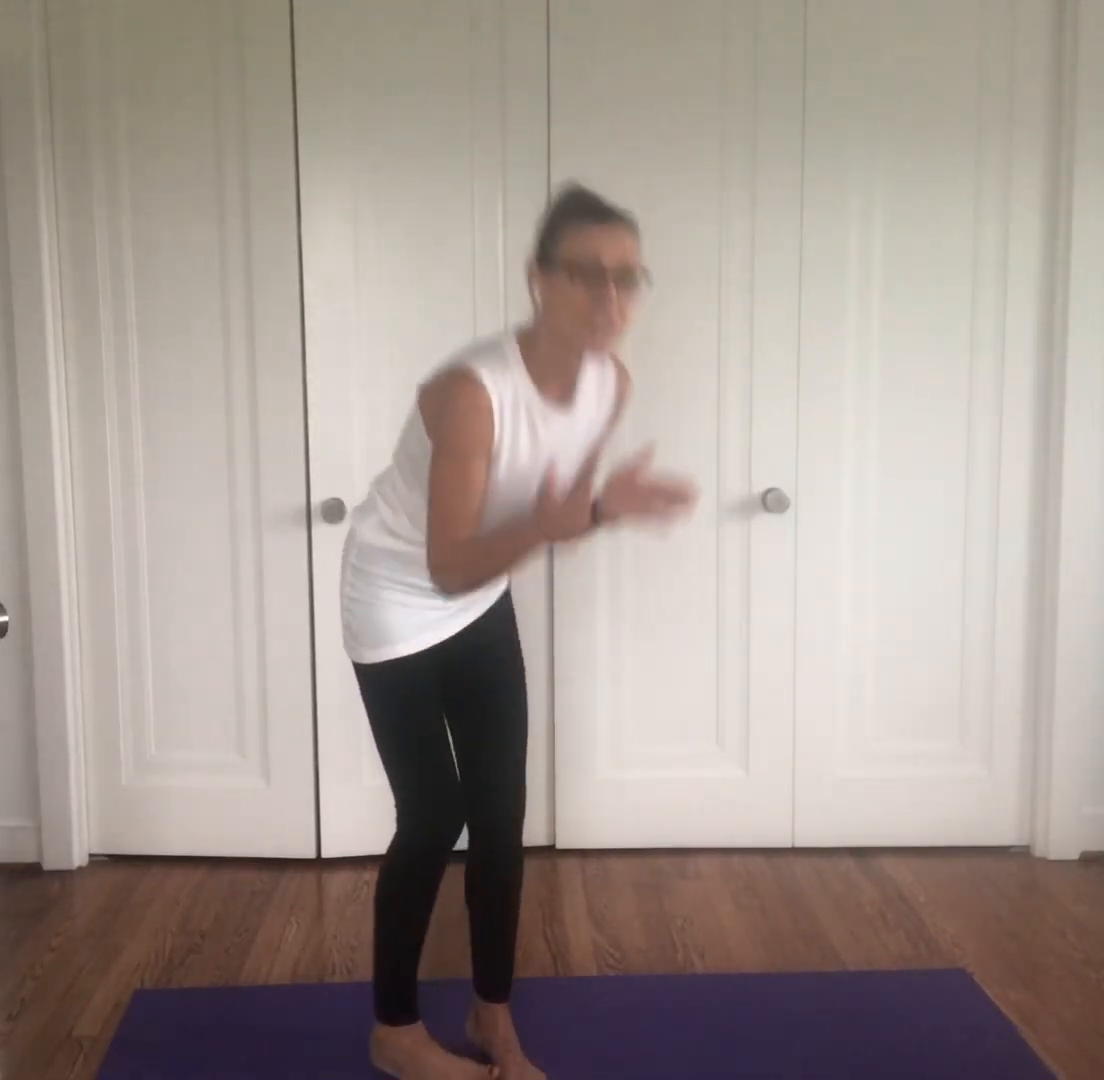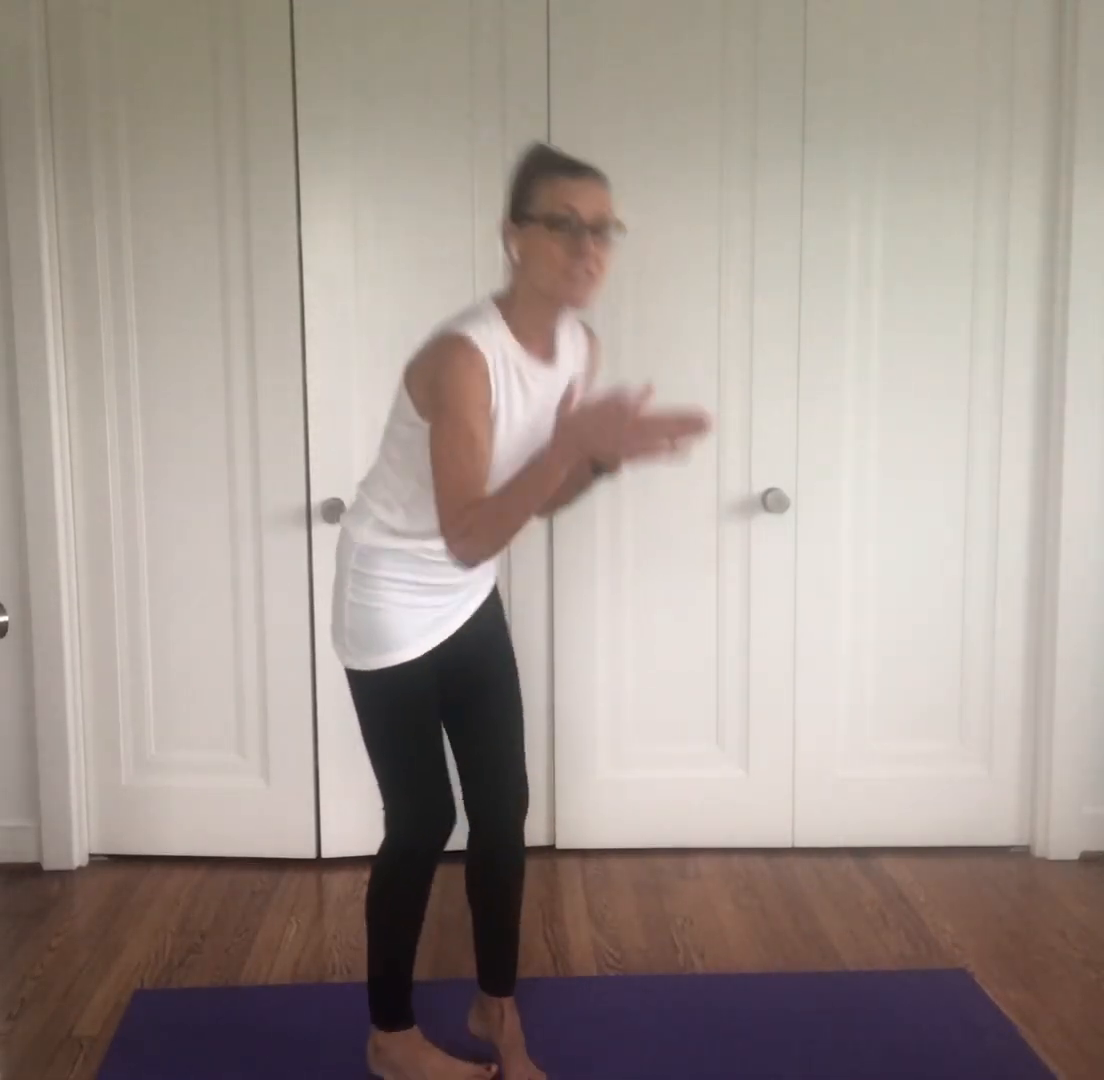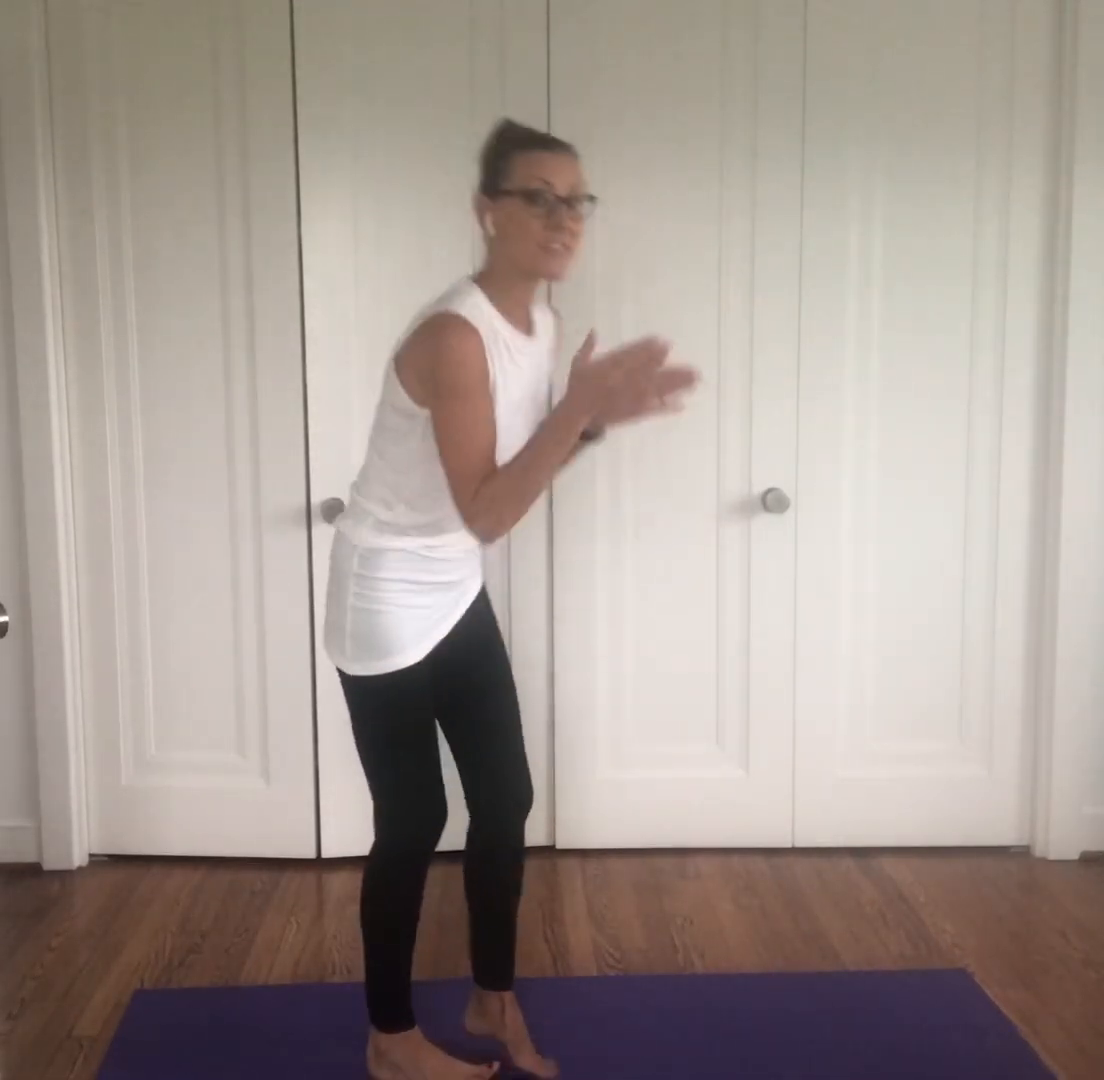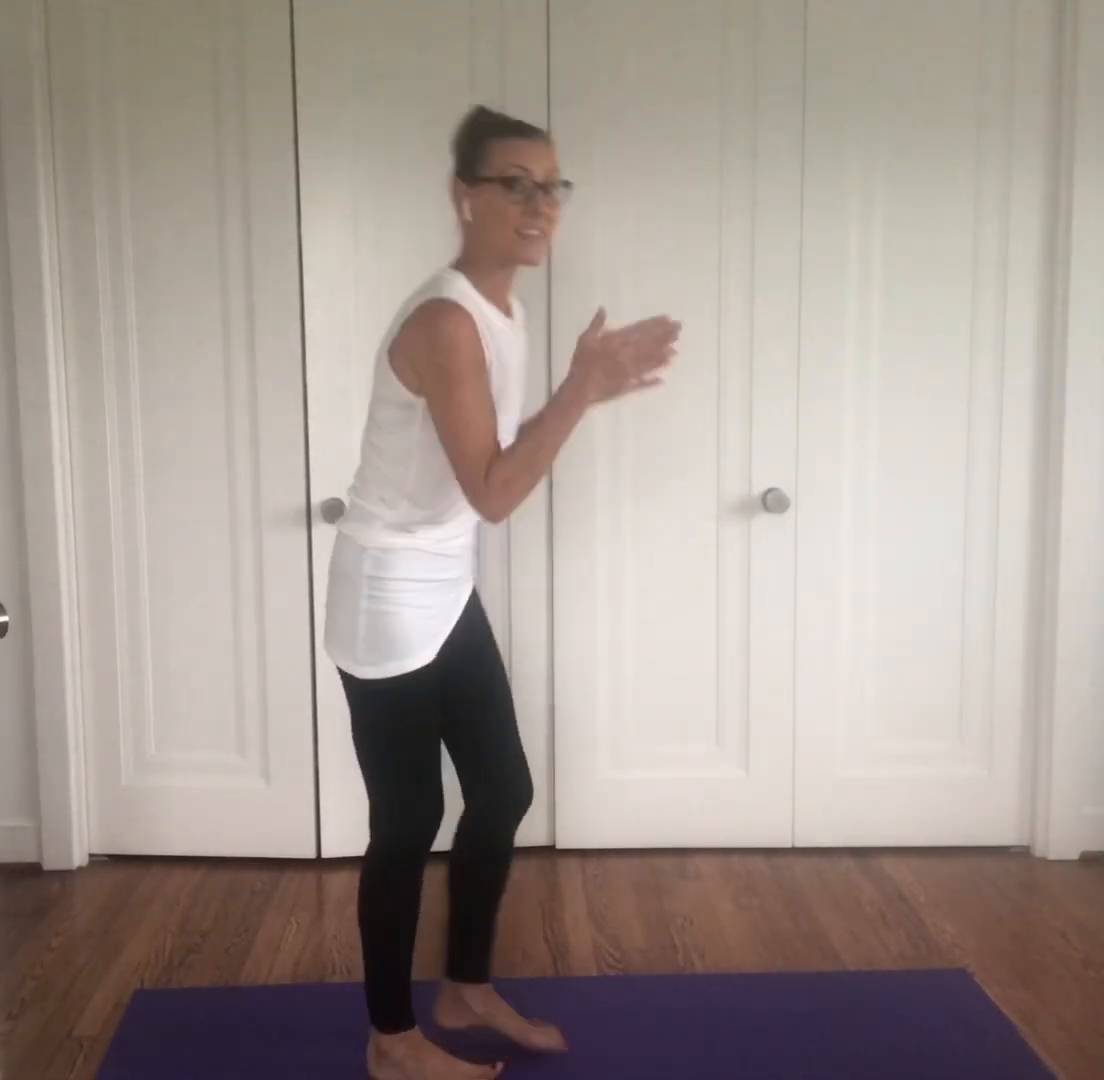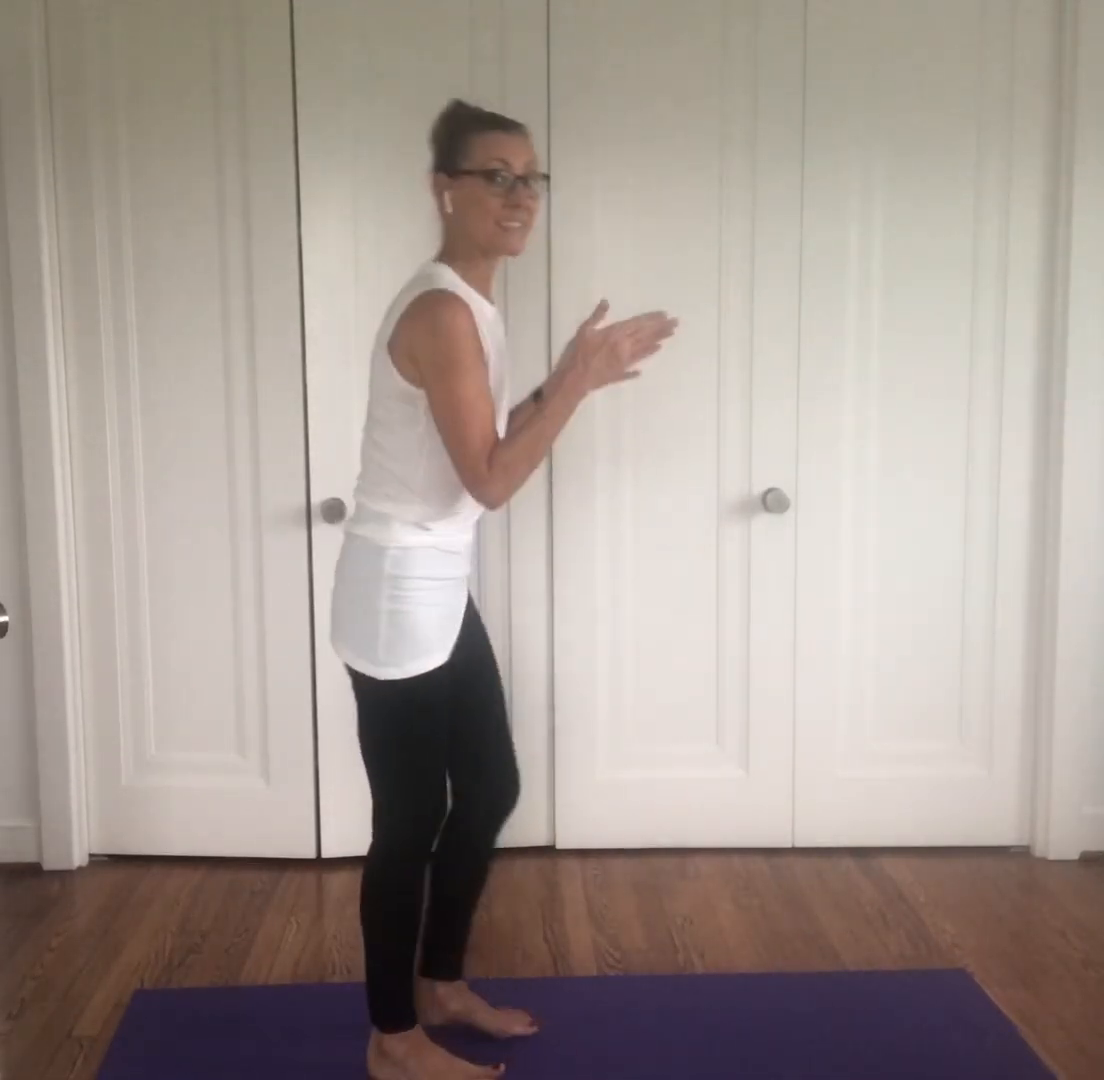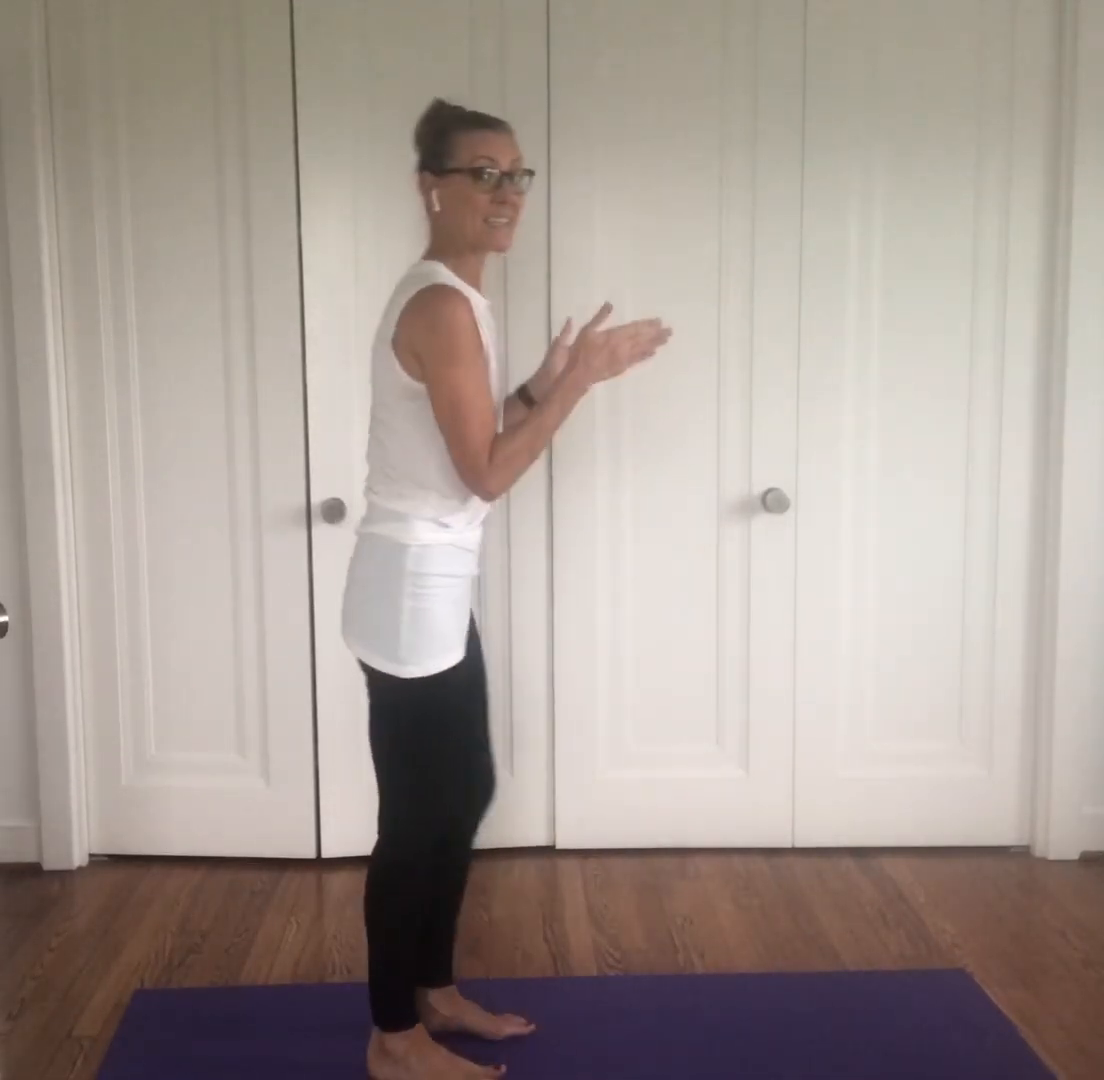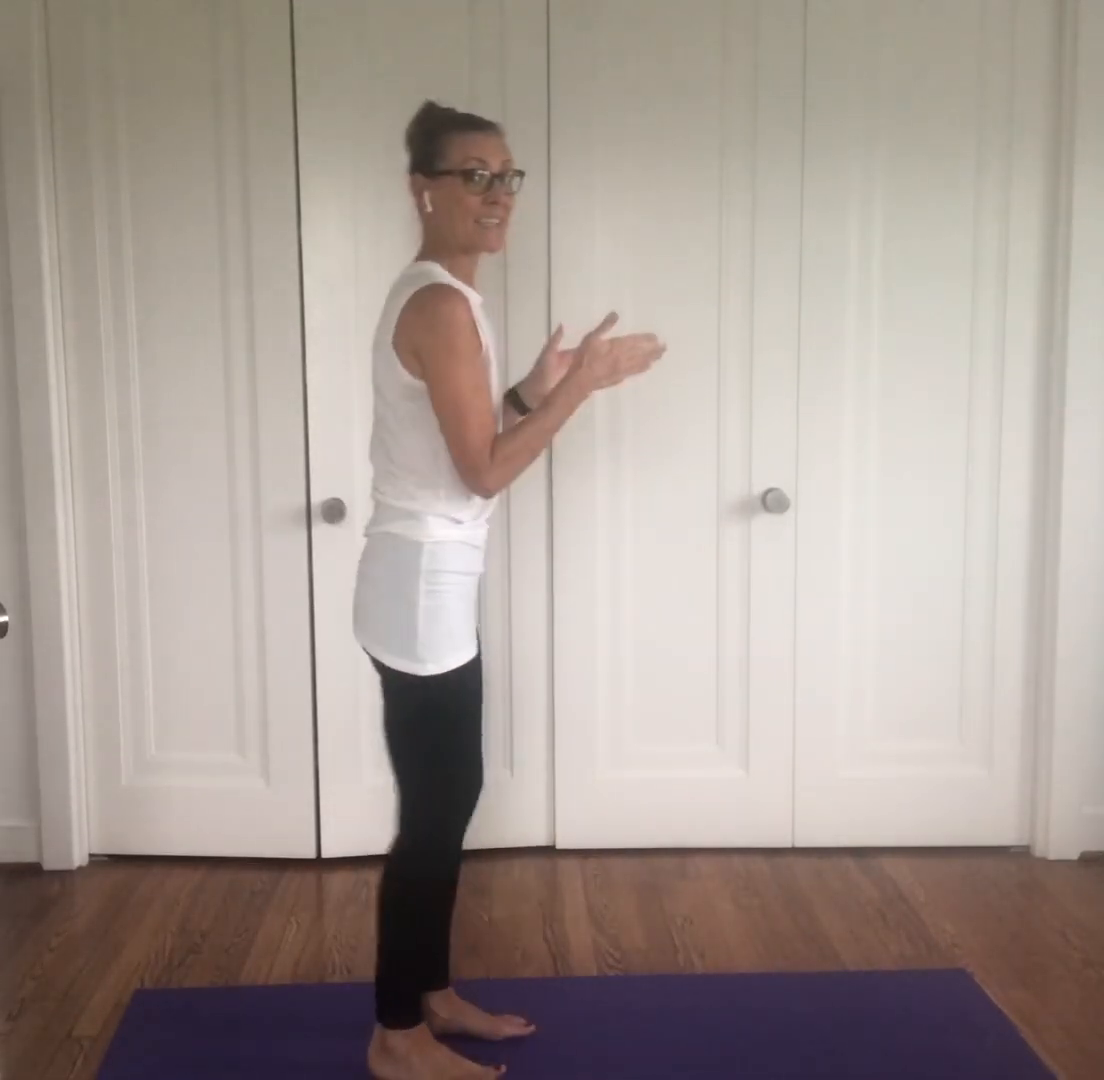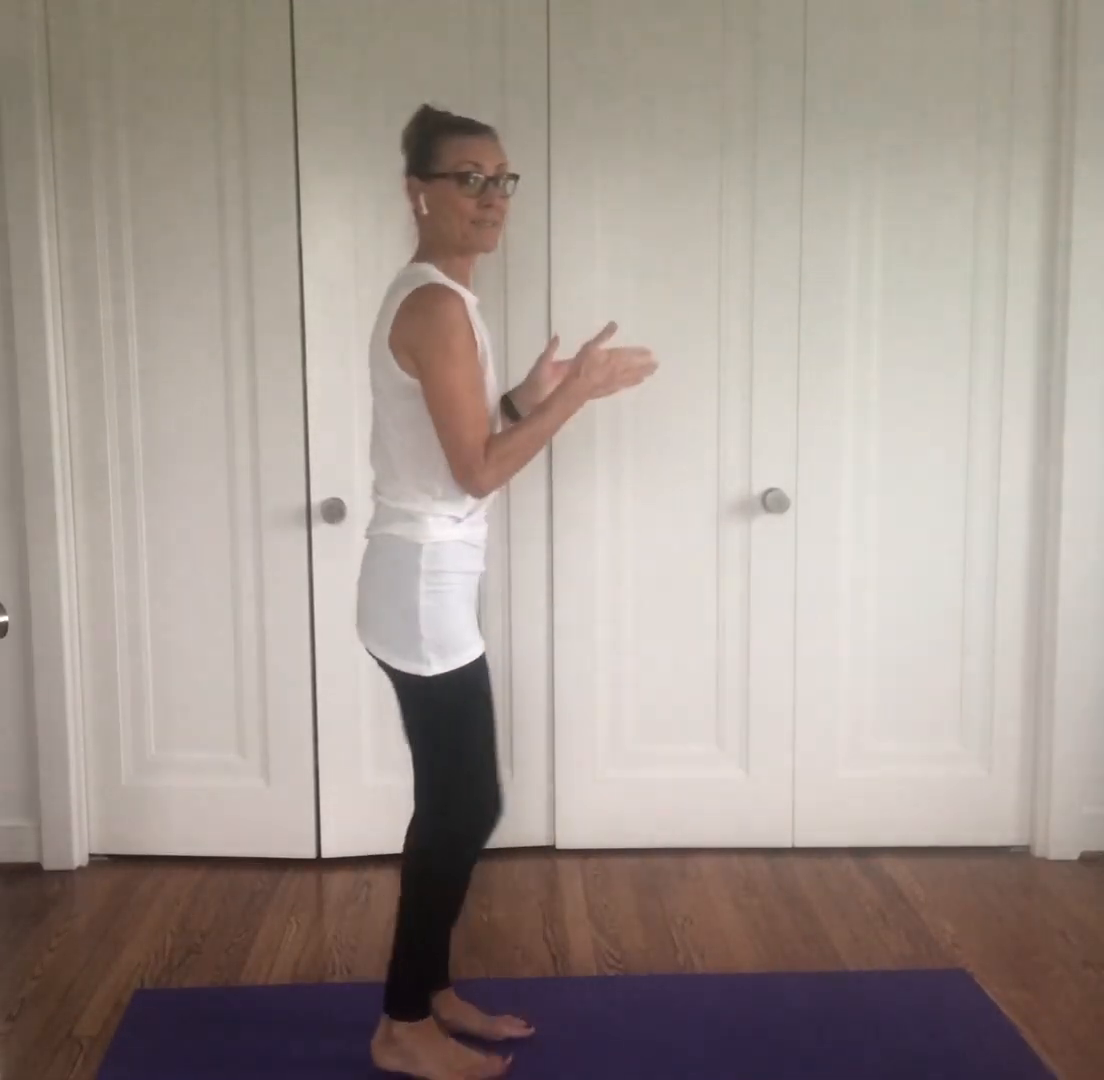
dt=0.1s
person 1, frame 1
left shoulder: (607, 381)
right shoulder: (471, 392)
left elbow: (538, 524)
right elbow: (450, 568)
left wrist: (606, 507)
right wrist: (543, 520)
left hip: (482, 607)
right hip: (399, 603)
left knee: (500, 815)
right knee: (433, 820)
person 1, frame 2
left shoulder: (576, 344)
right shoulder: (461, 357)
right elbow: (468, 536)
left wrist: (607, 452)
right wrist: (565, 455)
left hip: (468, 603)
right hip: (390, 602)
left knee: (503, 811)
right knee: (422, 820)
person 1, frame 3
left shoulder: (536, 323)
right shoulder: (454, 337)
right elbow: (485, 510)
left wrist: (598, 417)
right wrist: (578, 411)
left hip: (454, 594)
right hip: (388, 600)
left knee: (505, 797)
right knee: (412, 822)
left ankle: (494, 998)
person 1, frame 4
left shoulder: (504, 308)
right shoulder: (445, 323)
right elbow: (490, 493)
left wrist: (589, 388)
right wrist: (581, 389)
left hip: (446, 591)
right hip: (388, 599)
left knee: (504, 790)
right knee: (407, 823)
left ankle: (467, 986)
person 1, frame 5
left shoulder: (464, 304)
right shoulder: (443, 313)
right elbow: (487, 479)
left wrist: (559, 385)
right wrist: (578, 379)
left hip: (436, 590)
right hip: (399, 595)
left knee: (491, 789)
right knee: (409, 820)
left ankle: (438, 981)
person 1, frame 6
left shoulder: (453, 299)
right shoulder: (441, 307)
right elbow: (486, 473)
left wrist: (545, 382)
right wrist: (576, 379)
left hip: (436, 584)
right hip: (409, 591)
left knee: (466, 792)
right knee: (419, 817)
left ankle: (429, 988)
person 1, frame 7
left shoulder: (438, 298)
right shoulder: (440, 304)
right elbow: (484, 469)
left wrist: (533, 390)
right wrist: (581, 383)
left hip: (433, 580)
right hip: (424, 586)
left knee: (446, 803)
right knee: (434, 812)
left ankle: (429, 990)
person 1, frame 8
left shoulder: (435, 299)
right shoulder: (436, 304)
right elbow: (477, 470)
left wrist: (526, 397)
right wrist: (576, 393)
left hip: (435, 581)
right hip: (427, 587)
left knee: (454, 803)
right knee: (465, 807)
left ankle: (431, 991)
